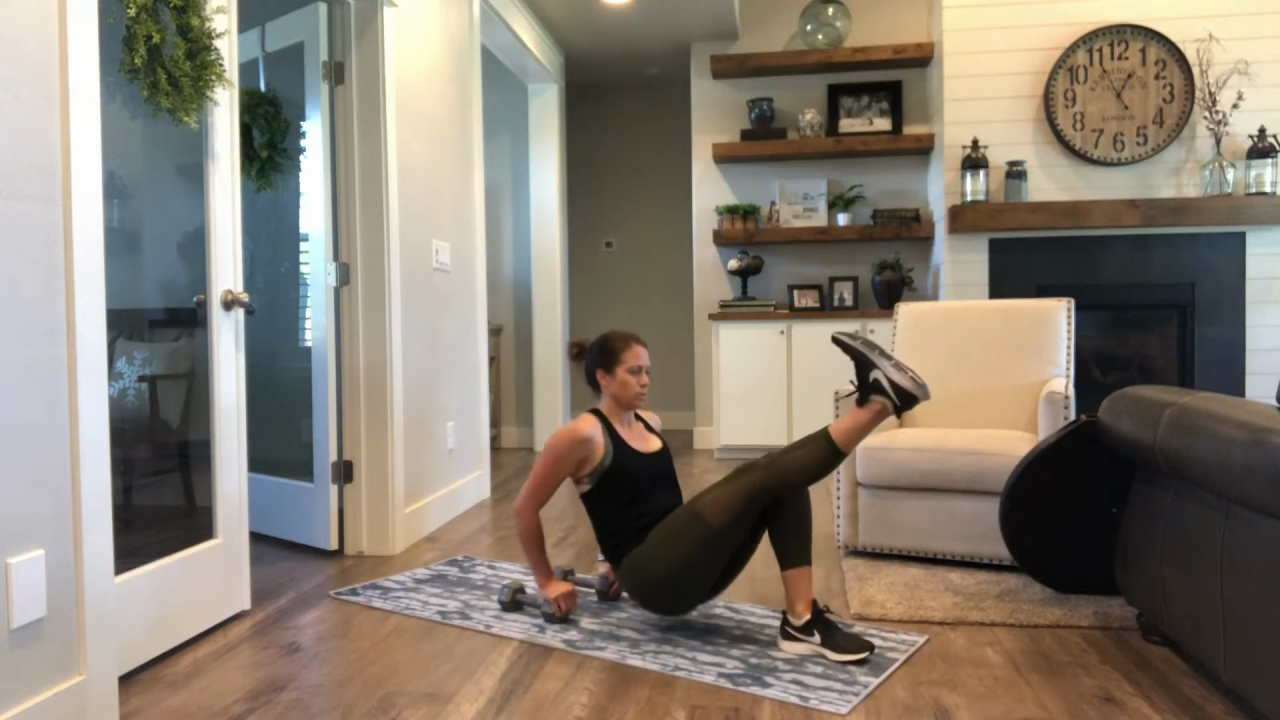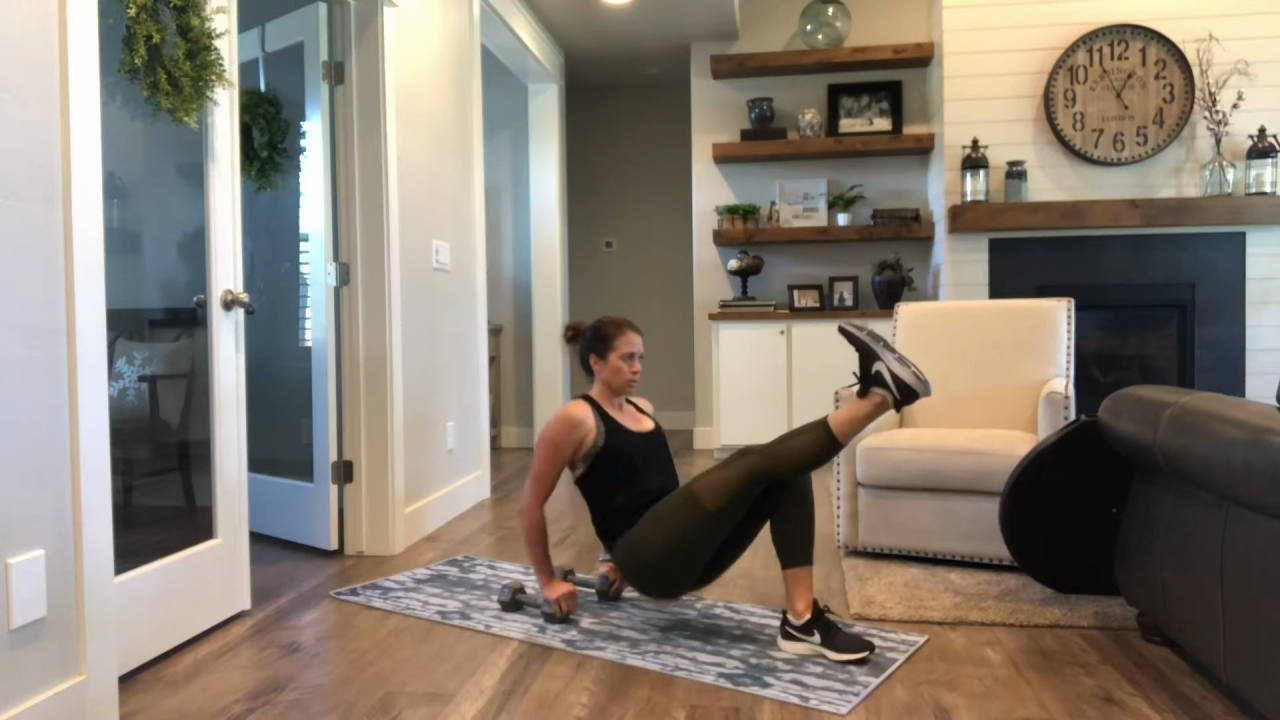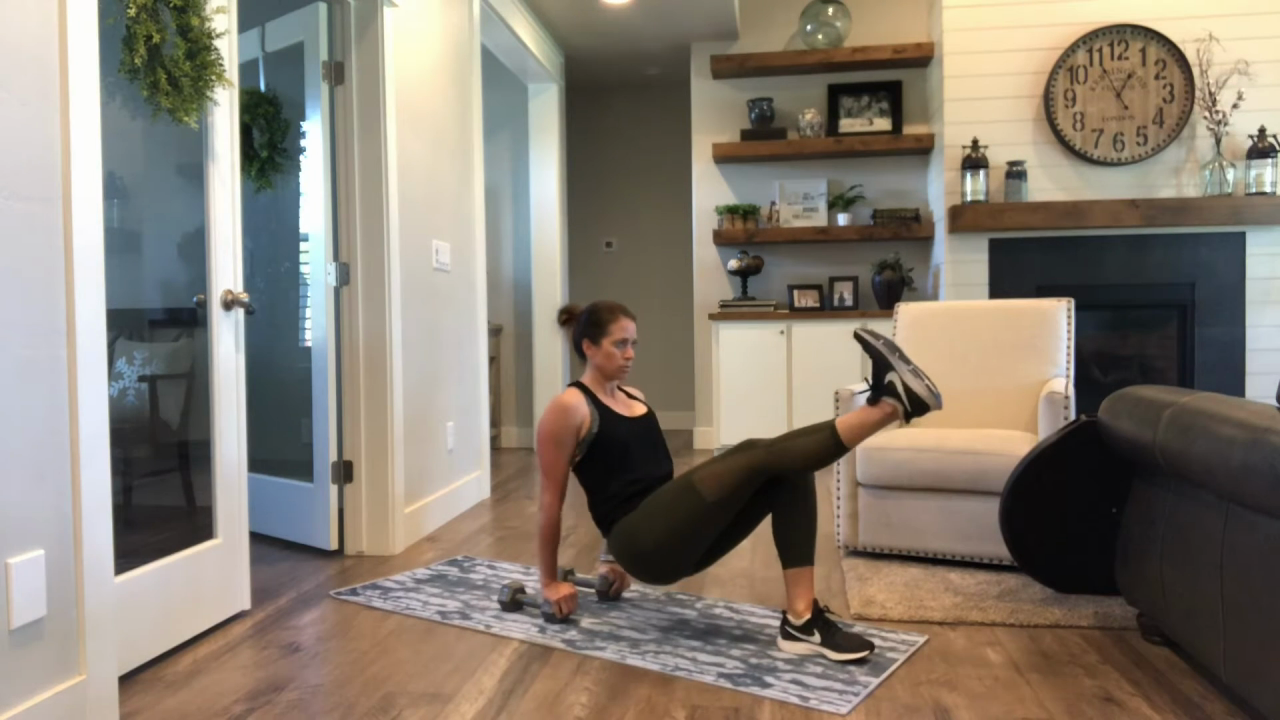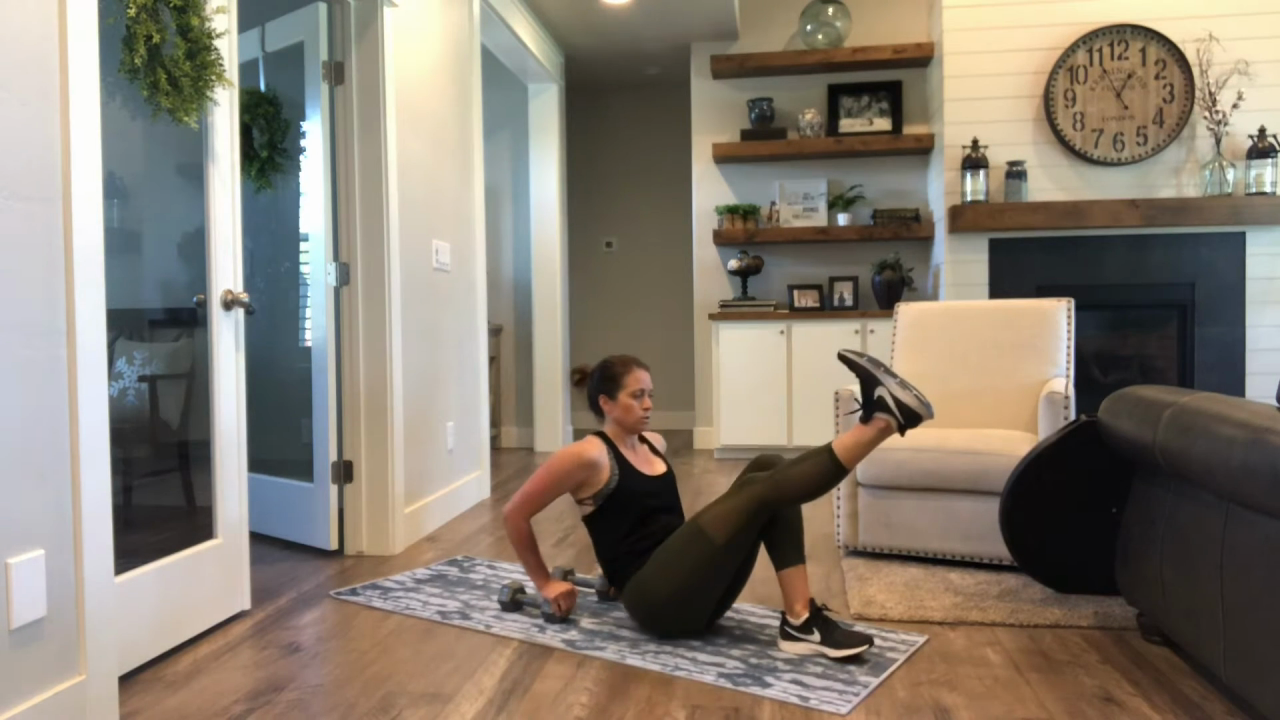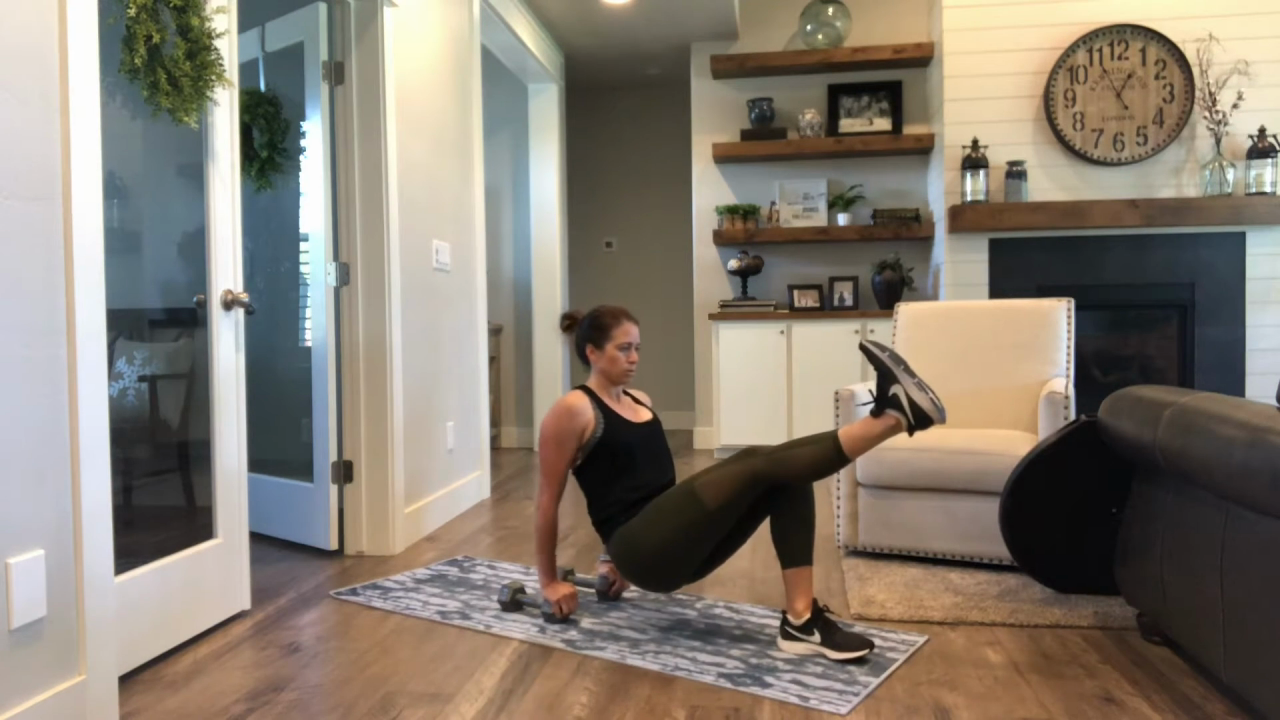
dt=1s
person 1, frame 1
left shoulder: (649, 423)
right shoulder: (582, 435)
right elbow: (526, 507)
left wrist: (612, 561)
right wrist: (546, 582)
left hip: (688, 564)
right hip: (653, 576)
left knee: (780, 478)
right knee: (756, 478)
left ankle: (801, 623)
person 1, frame 2
left shoulder: (640, 409)
right shoulder: (575, 419)
right elbow: (531, 505)
left wrist: (614, 559)
right wrist: (548, 581)
left hip: (685, 551)
right hip: (649, 562)
left knee: (785, 474)
right knee: (752, 463)
left ankle: (801, 624)
person 1, frame 3
left shoulder: (633, 398)
right shoulder: (569, 409)
right elbow: (551, 500)
left wrist: (619, 560)
right wrist: (550, 581)
left hip: (679, 535)
right hip: (647, 544)
left knee: (789, 471)
right knee: (756, 457)
left ankle: (802, 622)
right ankle: (889, 405)
person 1, frame 4
left shoulder: (652, 444)
right shoulder: (587, 457)
right elbow: (514, 513)
right wrist: (546, 583)
left hip: (693, 583)
right hip: (657, 598)
left knee: (767, 469)
right knee: (759, 490)
left ankle: (801, 623)
person 1, frame 5
left shoulder: (638, 401)
right shoulder: (573, 410)
right elbow: (546, 501)
left wrist: (614, 558)
right wrist: (550, 581)
left hip: (678, 540)
right hip: (646, 553)
left knee: (783, 474)
right knee: (756, 465)
left ankle: (801, 623)
right ankle: (893, 416)
